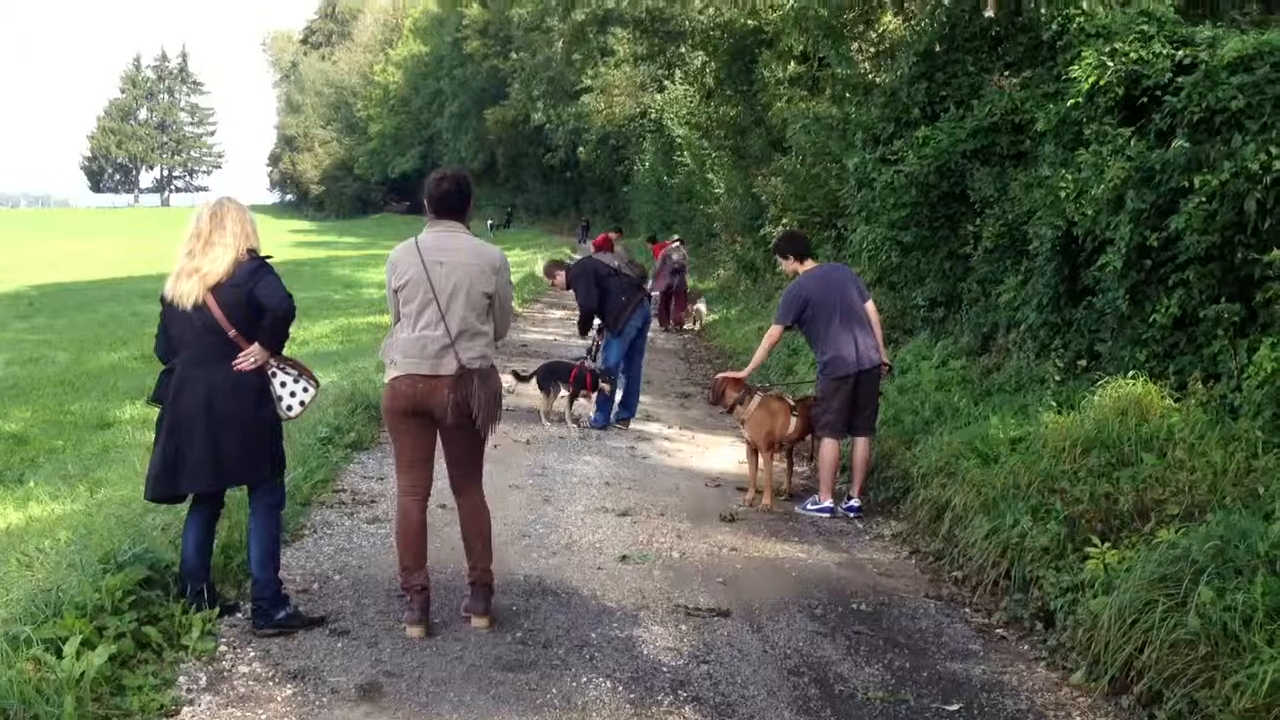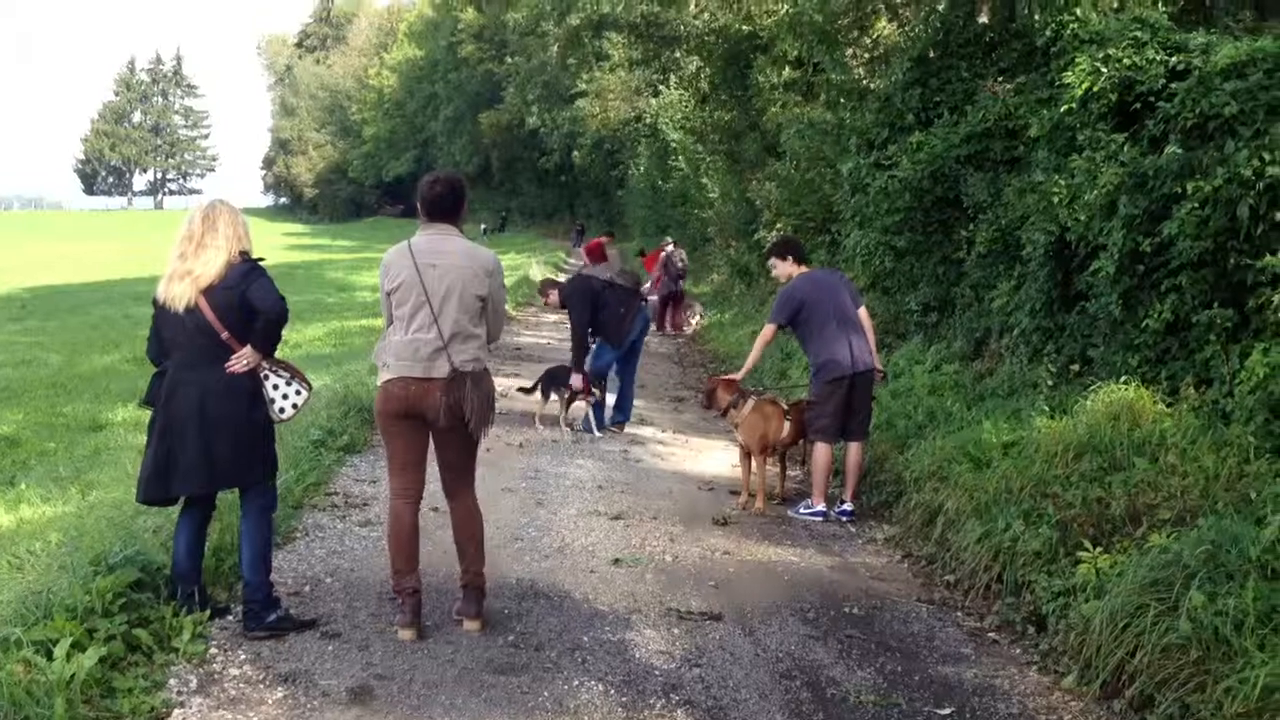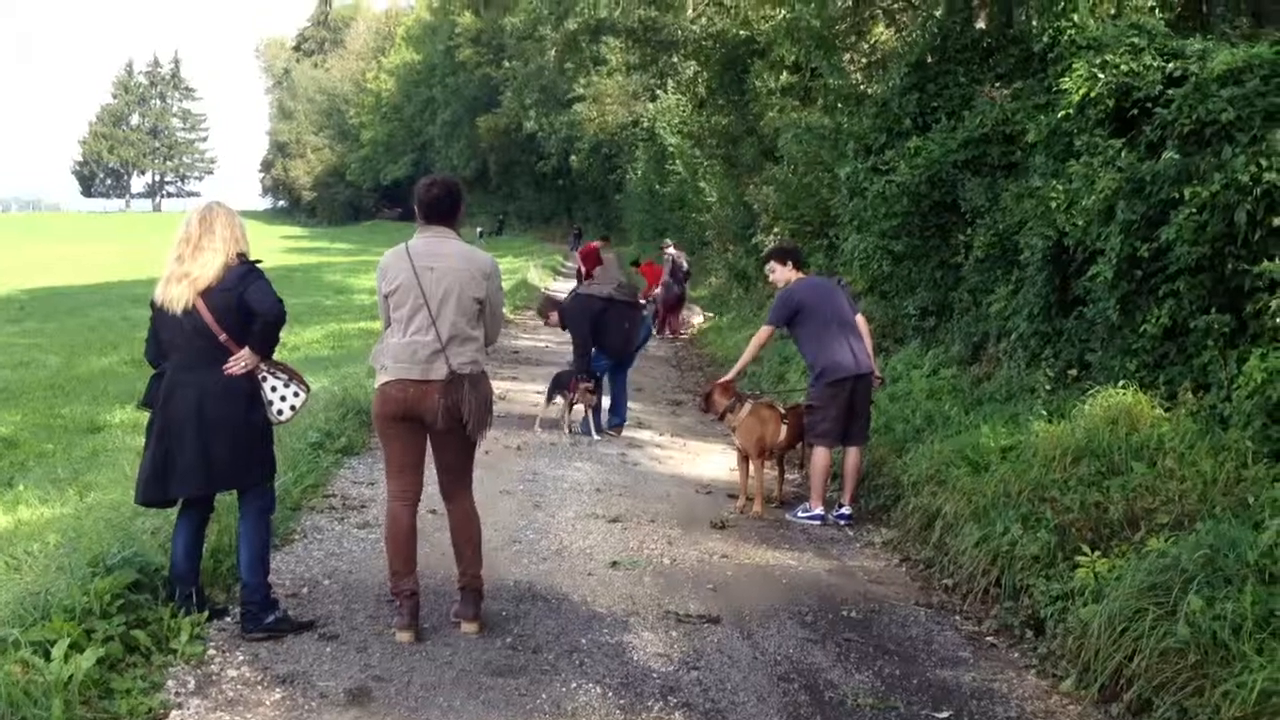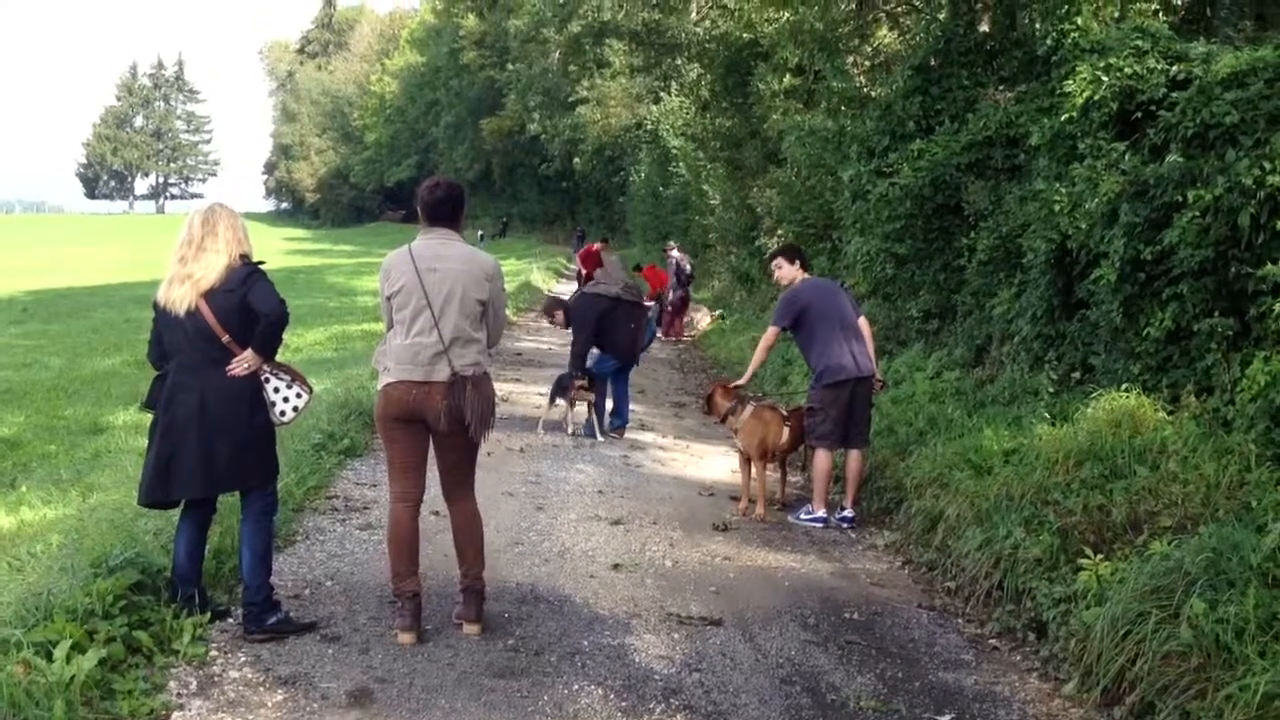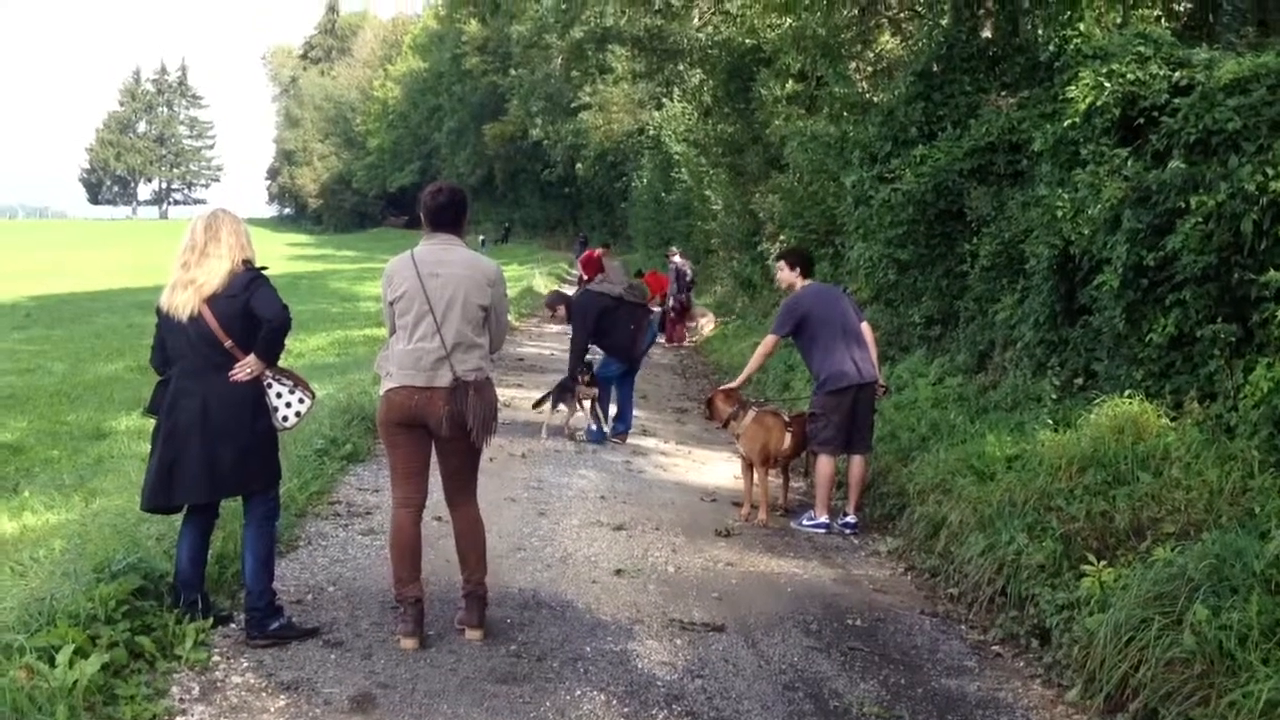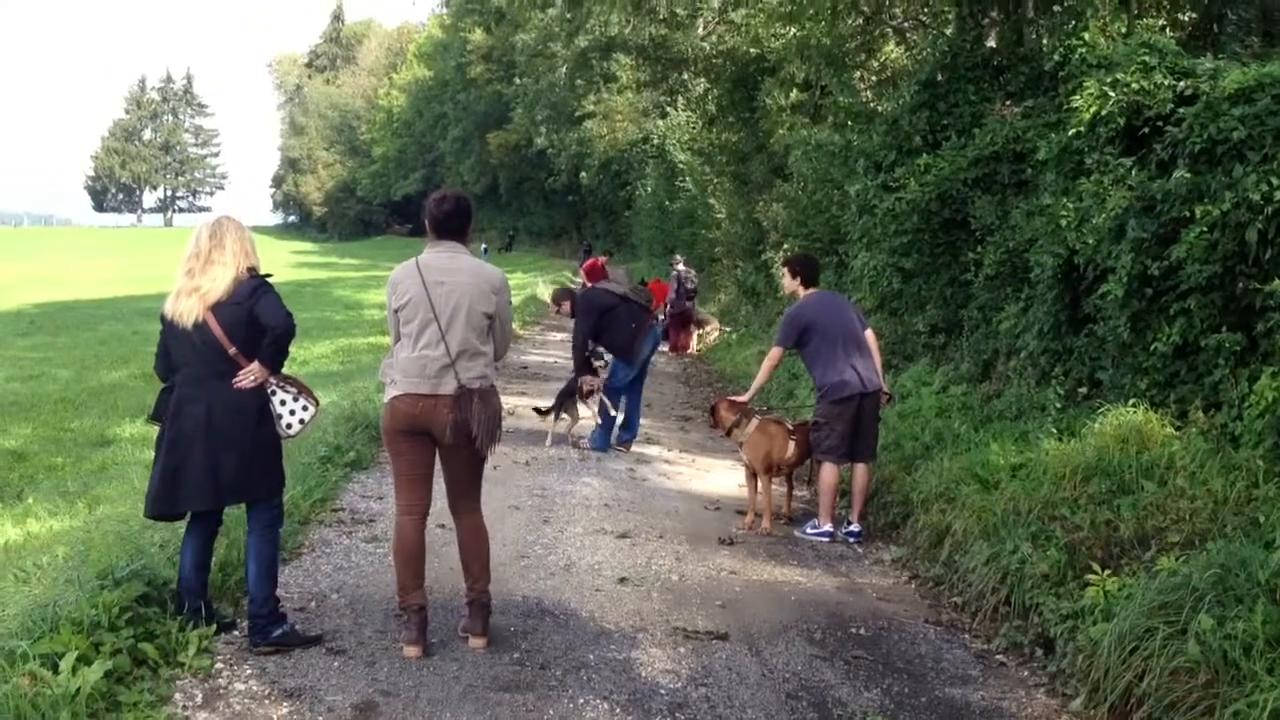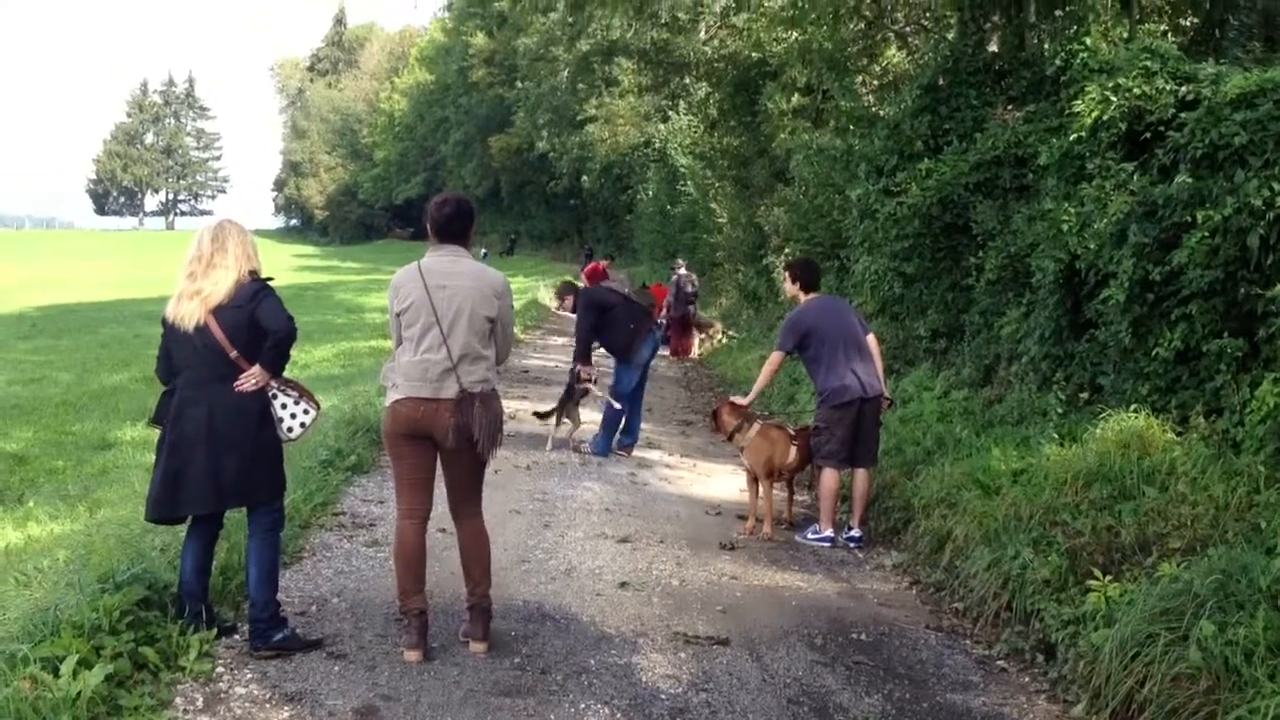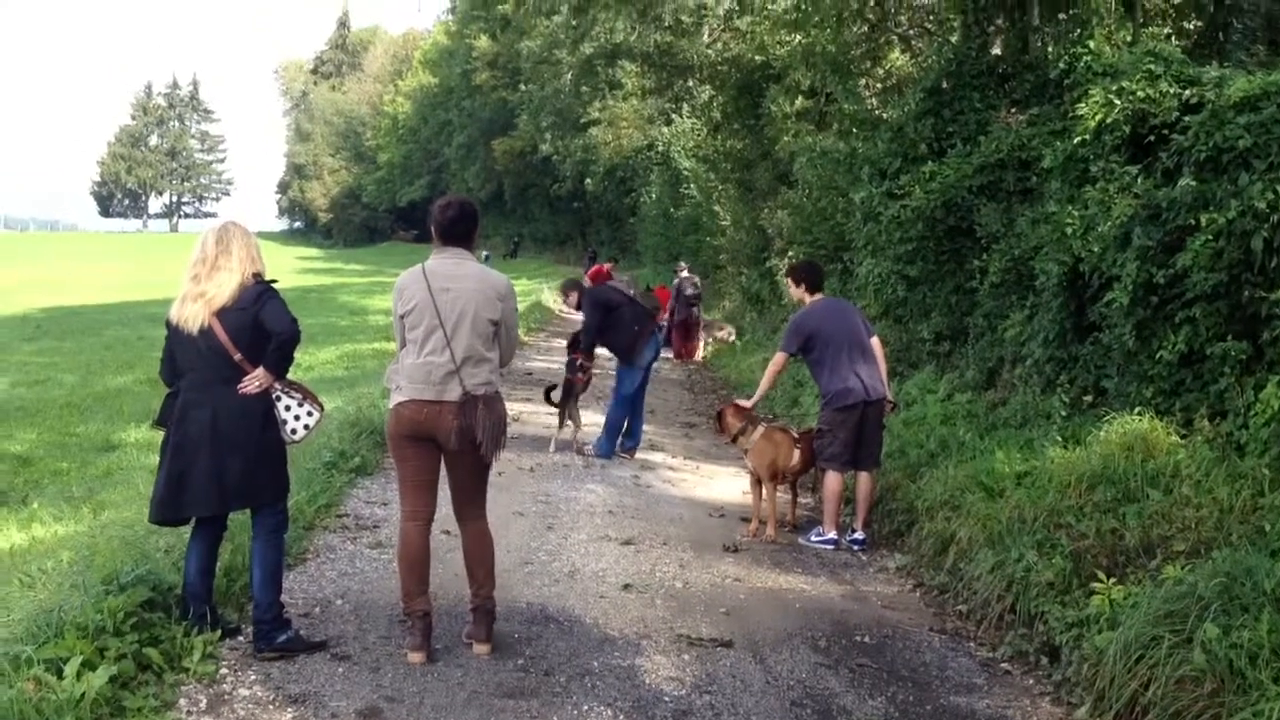
dt=0.2s
person 1, frame 1
left shoulder: (401, 256)
right shoulder: (490, 258)
left elbow: (396, 320)
right elbow: (501, 327)
left hip: (407, 380)
right hip: (467, 382)
left knee: (411, 490)
right knee: (469, 489)
left ankle: (416, 601)
right ankle: (480, 594)
person 1, frame 2
left shoulder: (394, 258)
right shoulder: (484, 261)
left elbow: (389, 322)
right elbow: (494, 330)
left hip: (400, 382)
right hip: (460, 385)
left knee: (403, 493)
right knee: (461, 491)
left ankle: (407, 604)
right ankle: (472, 596)
person 1, frame 3
left shoulder: (392, 261)
right shoulder: (481, 264)
left elbow: (386, 325)
right elbow: (491, 333)
left hip: (398, 385)
right hip: (458, 387)
left knee: (401, 496)
right knee: (459, 494)
left ankle: (405, 605)
right ankle: (470, 598)
person 1, frame 4
left shoulder: (394, 263)
right shoulder: (484, 266)
left elbow: (389, 326)
right elbow: (494, 334)
left hip: (400, 387)
right hip: (461, 388)
left knee: (404, 497)
right knee: (461, 495)
left ankle: (407, 607)
right ankle: (472, 600)
person 1, frame 5
left shoulder: (397, 268)
right shoulder: (486, 271)
left elbow: (392, 331)
right elbow: (496, 340)
left hip: (402, 391)
right hip: (463, 394)
left knee: (406, 502)
right knee: (464, 500)
left ankle: (409, 613)
right ankle: (474, 606)
person 1, frame 6
left shoulder: (402, 275)
right shoulder: (491, 279)
left elbow: (396, 339)
right elbow: (501, 347)
left hip: (407, 399)
right hip: (467, 401)
left knee: (410, 510)
right knee: (467, 508)
left ankle: (413, 620)
right ankle: (477, 613)
person 1, frame 7
left shoulder: (404, 279)
right shoulder: (493, 283)
left elbow: (397, 343)
right elbow: (502, 352)
left hip: (409, 403)
right hip: (468, 406)
left knee: (411, 514)
right knee: (469, 513)
left ankle: (414, 625)
right ankle: (478, 618)
person 1, frame 8
left shoulder: (408, 282)
right shoulder: (497, 285)
left elbow: (401, 345)
right elbow: (506, 354)
left hip: (412, 405)
right hip: (472, 408)
left knee: (415, 516)
right knee: (473, 515)
left ankle: (418, 627)
right ankle: (482, 620)
person 2, frame 1
left shoulder: (177, 283)
right shoulder: (250, 270)
left elbow: (164, 350)
right elbow: (281, 307)
right wrist: (266, 347)
left hip: (191, 404)
right hip: (241, 404)
left knee: (204, 499)
right knee: (265, 500)
left ankle: (196, 596)
right ankle: (268, 607)
person 2, frame 2
left shoulder: (170, 285)
right shoulder: (243, 273)
left elbow: (156, 352)
right elbow: (275, 309)
right wrist: (259, 349)
left hip: (183, 406)
right hip: (233, 406)
left knee: (196, 501)
right knee: (257, 503)
left ankle: (187, 599)
right ankle: (259, 611)
person 2, frame 3
left shoulder: (167, 287)
right shoulder: (239, 275)
left elbow: (154, 354)
right elbow: (272, 312)
right wrist: (257, 352)
left hip: (181, 408)
right hip: (231, 408)
left knee: (194, 502)
right knee: (255, 504)
left ankle: (185, 600)
right ankle: (257, 612)
person 2, frame 4
left shoulder: (170, 288)
right shoulder: (243, 276)
left elbow: (157, 356)
right elbow: (275, 312)
right wrist: (259, 353)
left hip: (184, 410)
right hip: (234, 409)
left knee: (197, 504)
right knee: (257, 506)
left ankle: (187, 601)
right ankle: (259, 613)
person 2, frame 5
left shoulder: (173, 294)
right shoulder: (246, 281)
left elbow: (160, 361)
right elbow: (277, 317)
right wrist: (262, 358)
left hip: (187, 415)
right hip: (237, 414)
left knee: (199, 508)
right knee: (260, 510)
left ankle: (189, 606)
right ankle: (262, 618)
person 2, frame 6
left shoulder: (178, 301)
right shoulder: (250, 289)
left elbow: (164, 368)
right elbow: (282, 325)
right wrist: (266, 365)
left hip: (190, 422)
right hip: (241, 422)
left knee: (203, 515)
right knee: (263, 517)
left ankle: (192, 613)
right ankle: (265, 626)
person 2, frame 7
left shoulder: (179, 304)
right shoulder: (251, 293)
left elbow: (165, 371)
right elbow: (283, 329)
right wrist: (267, 369)
left hip: (191, 426)
right hip: (242, 425)
left knee: (204, 519)
right knee: (264, 521)
left ankle: (193, 617)
right ankle: (266, 630)
person 2, frame 8
left shoulder: (183, 306)
right shoulder: (255, 295)
left elbow: (169, 373)
right elbow: (287, 331)
right wrist: (271, 371)
left hip: (196, 428)
right hip: (246, 427)
left knee: (207, 521)
right knee: (268, 524)
left ankle: (197, 618)
right ankle: (270, 631)
person 3, frame 1
left shoulder: (797, 290)
right shoulder: (844, 272)
left elbow: (773, 336)
right elbow: (872, 312)
left wrist: (745, 372)
right wrist: (882, 353)
left hip: (837, 366)
right hip: (869, 362)
left knee: (829, 433)
right knee: (862, 433)
left ankle: (825, 500)
right ankle: (854, 499)
person 3, frame 2
left shoulder: (791, 292)
right shoulder: (836, 278)
left elbow: (766, 337)
right elbow: (864, 317)
left wrist: (742, 373)
right wrist: (876, 359)
left hip: (831, 370)
right hip: (863, 365)
left knee: (822, 437)
right knee: (855, 437)
left ankle: (817, 504)
right ankle: (848, 503)
person 3, frame 3
left shoulder: (789, 294)
right shoulder: (831, 285)
left elbow: (761, 338)
right elbow: (861, 323)
left wrist: (733, 373)
right wrist: (873, 366)
left hip: (831, 373)
right hip: (861, 369)
left knee: (822, 440)
right knee: (854, 441)
left ankle: (815, 507)
right ankle: (845, 507)
person 3, frame 4
left shoulder: (793, 295)
right shoulder: (835, 287)
left elbow: (768, 341)
right elbow: (864, 326)
left wrist: (746, 377)
right wrist: (875, 370)
left hip: (833, 376)
right hip: (862, 372)
left knee: (823, 443)
right knee: (856, 444)
left ankle: (818, 510)
right ankle: (847, 510)
person 3, frame 5
left shoulder: (795, 302)
right shoulder: (838, 293)
left elbow: (766, 348)
right elbow: (867, 332)
left wrist: (739, 381)
right wrist: (877, 375)
left hip: (835, 381)
right hip: (865, 378)
left knee: (826, 449)
right knee: (858, 449)
left ankle: (820, 516)
right ankle: (850, 516)
person 3, frame 6
left shoulder: (798, 313)
right shoulder: (842, 300)
left elbow: (773, 360)
right elbow: (871, 339)
left wrist: (748, 395)
right wrist: (882, 383)
left hip: (838, 390)
right hip: (869, 387)
left knee: (830, 458)
right knee: (862, 458)
left ankle: (824, 525)
right ankle: (854, 524)
person 3, frame 7
left shoulder: (798, 318)
right shoulder: (843, 305)
left elbow: (773, 364)
right elbow: (872, 344)
left wrist: (749, 398)
right wrist: (883, 388)
left hip: (838, 395)
right hip: (870, 392)
left knee: (830, 463)
right knee: (862, 463)
left ankle: (825, 530)
right ankle: (855, 529)
person 3, frame 8
left shoulder: (803, 320)
right shoulder: (848, 307)
left elbow: (776, 366)
right elbow: (876, 347)
left wrist: (753, 400)
right wrist: (886, 390)
left hip: (842, 398)
right hip: (873, 395)
left knee: (833, 465)
right knee: (865, 466)
left ankle: (828, 532)
right ankle: (858, 532)
